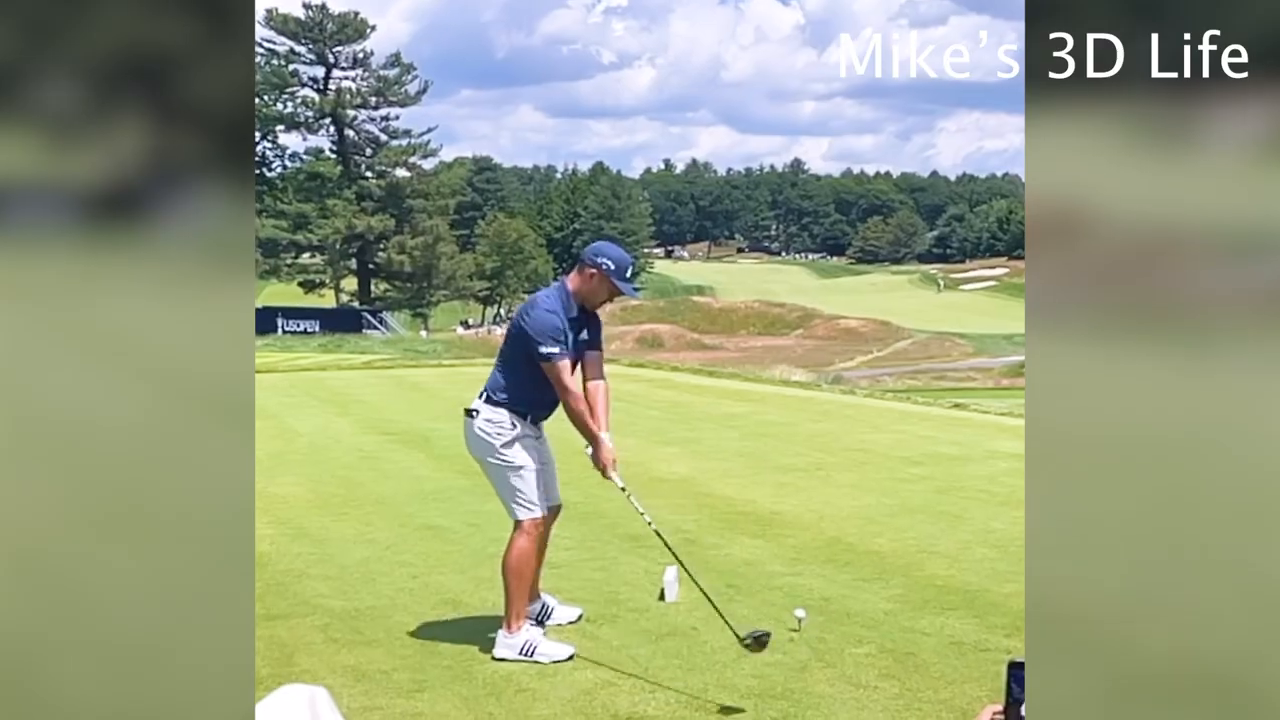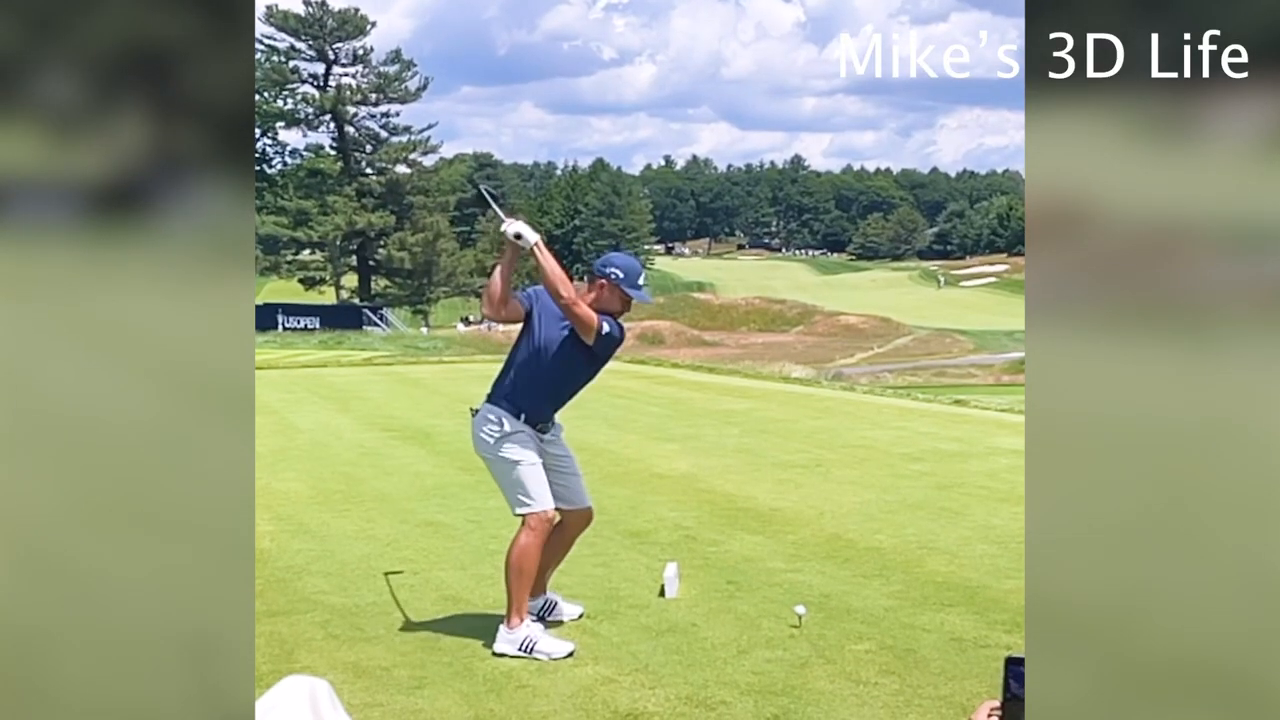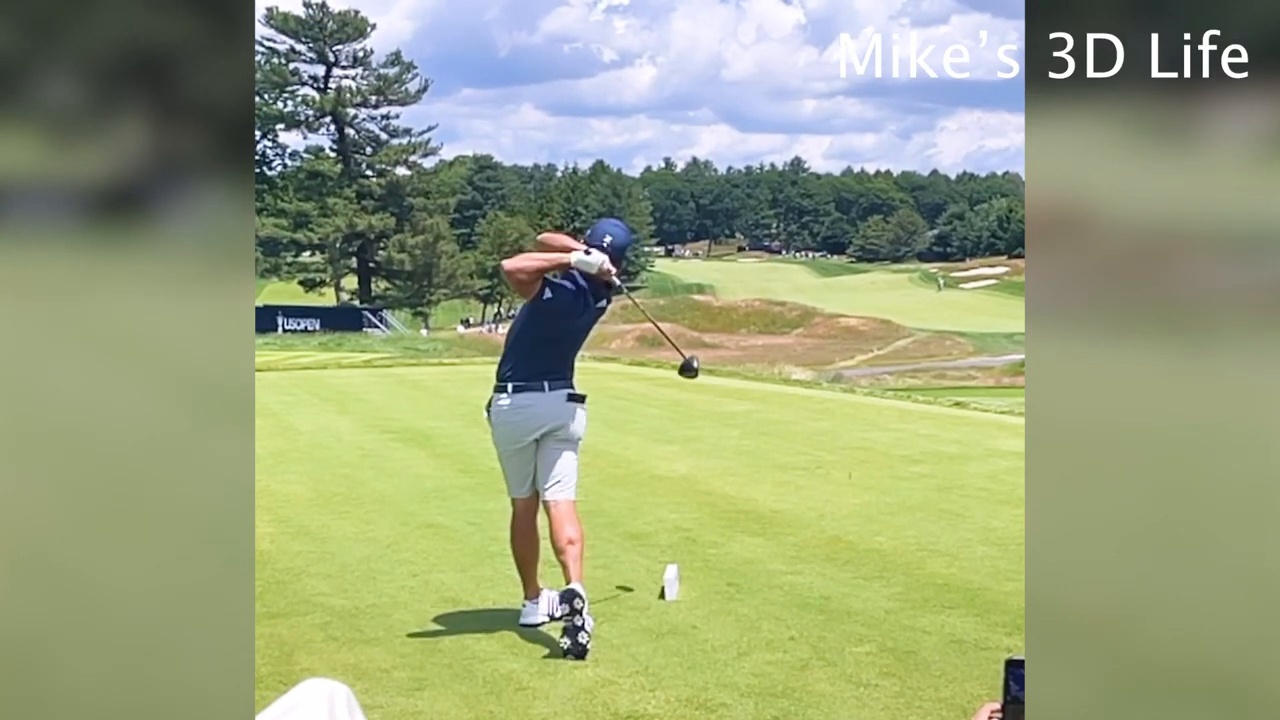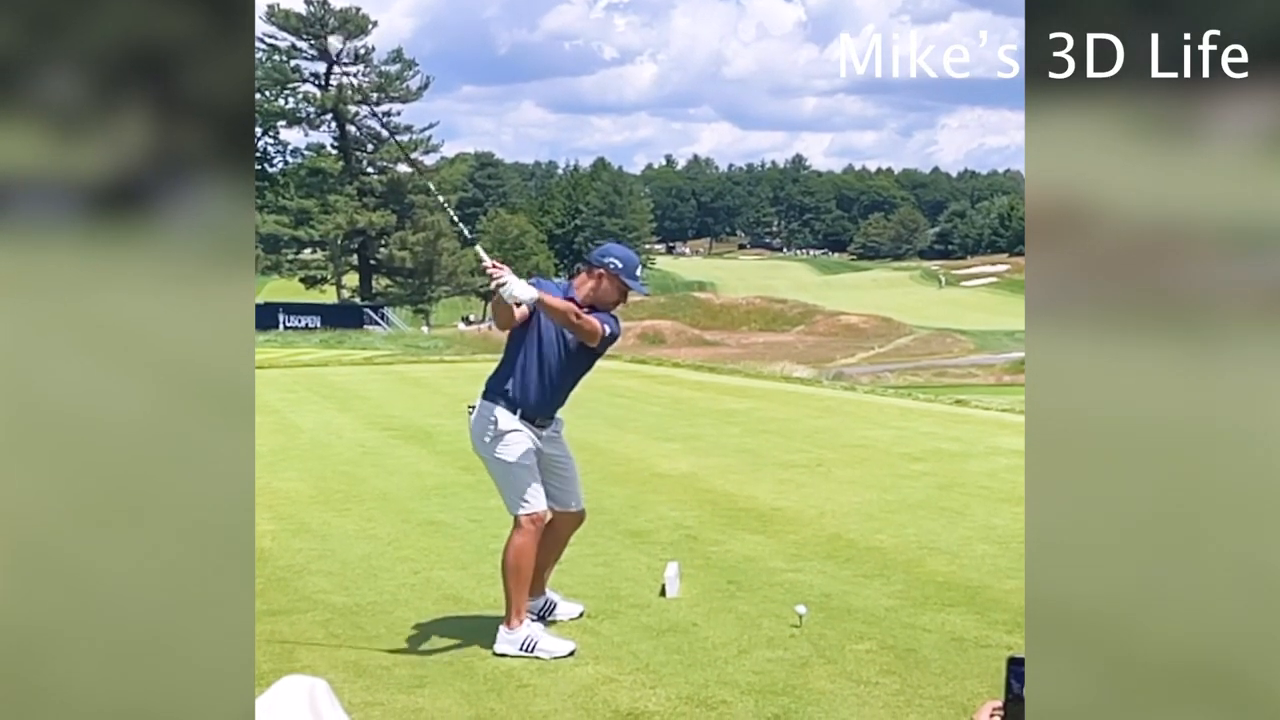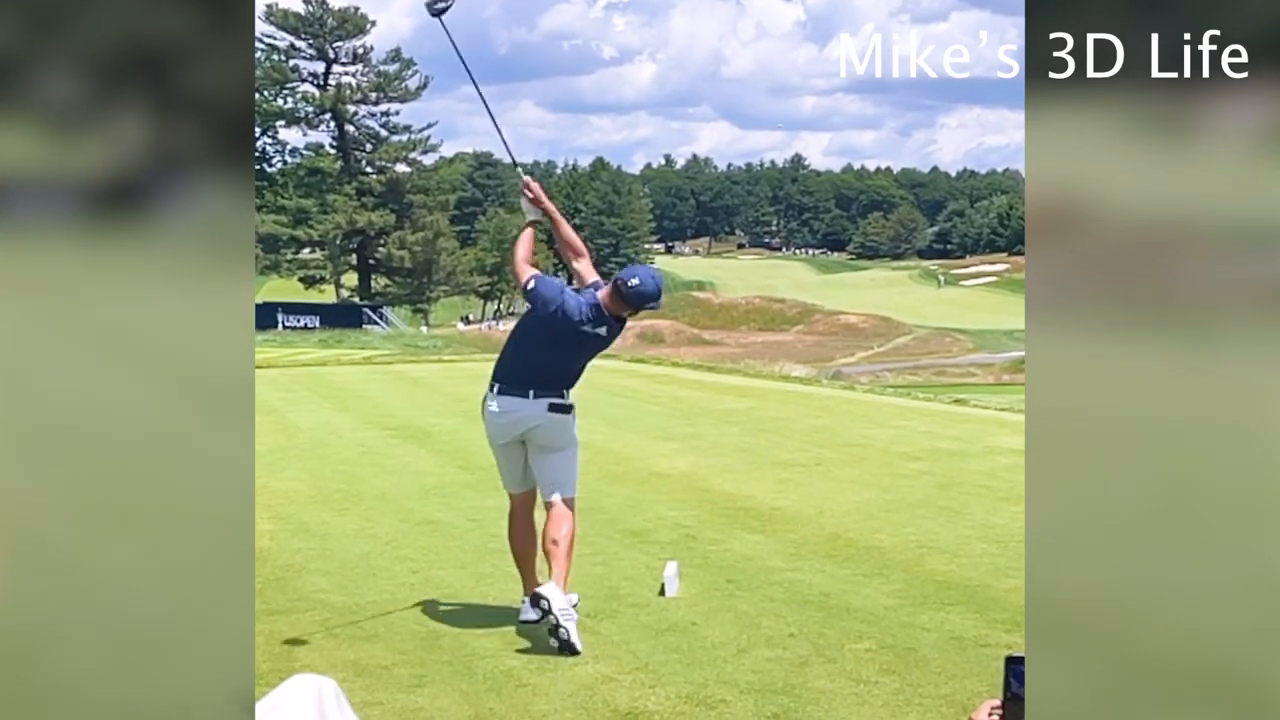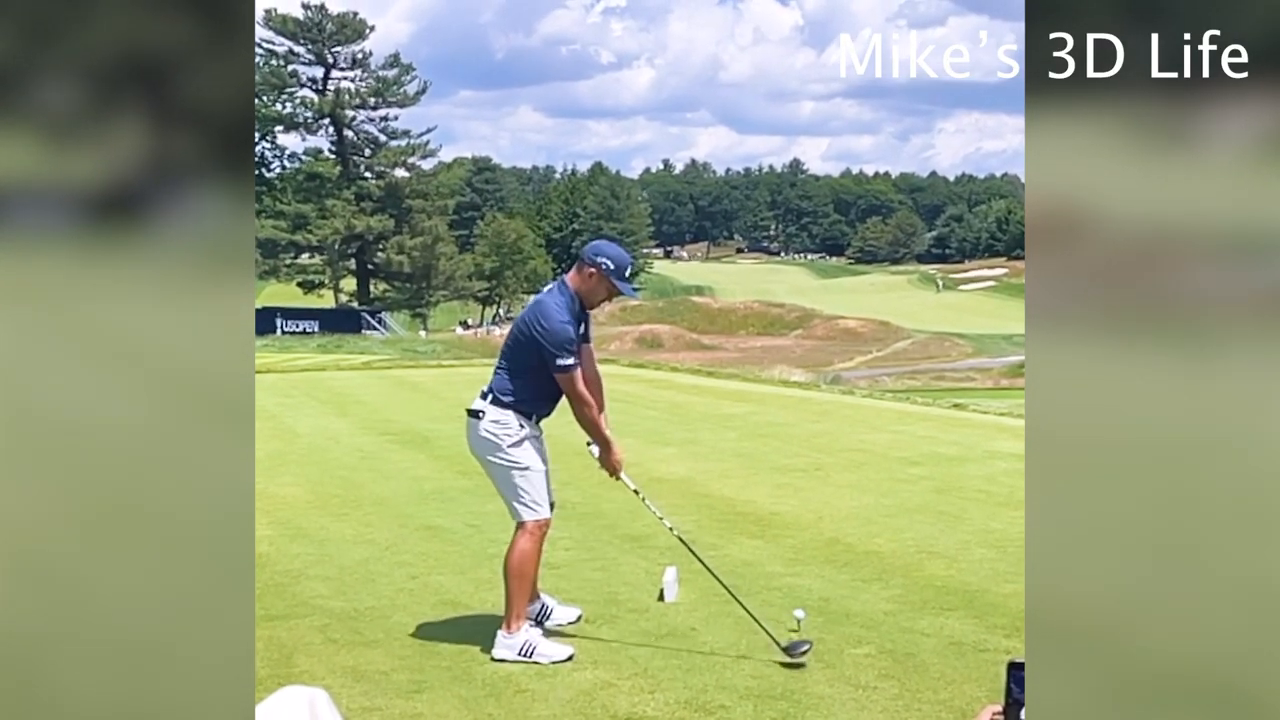
dt=0.7s
person 1, frame 1
left shoulder: (590, 322)
right shoulder: (544, 310)
left elbow: (594, 379)
right elbow: (564, 385)
left wrist: (603, 434)
right wrist: (597, 440)
left hip: (528, 426)
right hip: (500, 425)
left knee: (547, 511)
right knee: (531, 520)
left ankle: (532, 602)
right ankle: (513, 633)
person 1, frame 2
left shoulder: (611, 332)
right shoulder: (542, 300)
left elbow: (569, 304)
right elbow: (494, 309)
left wrist: (535, 244)
right wrist: (512, 251)
left hip: (542, 429)
right hip: (502, 424)
left knee: (578, 513)
right knee: (539, 516)
left ankle: (536, 596)
right ankle: (514, 629)
person 1, frame 3
right shoulder: (597, 293)
left wrist: (575, 256)
right wrist: (576, 255)
left hip: (515, 407)
right hip: (560, 406)
left knee: (524, 505)
right knee: (561, 502)
left ankle: (533, 601)
right ankle: (573, 594)
person 1, frame 4
left shoulder: (605, 324)
right shoulder: (540, 288)
left elbow: (578, 323)
right elbow: (506, 321)
left wrist: (531, 295)
right wrist: (505, 289)
left hip: (546, 426)
right hip: (502, 420)
left knee: (570, 513)
right knee: (531, 516)
left ankle: (535, 598)
right ankle: (514, 629)
person 1, frame 5
left shoulder: (555, 301)
right shoulder: (612, 325)
left elbow: (521, 262)
right elbow: (580, 259)
left wrist: (536, 210)
right wrist: (546, 206)
left hip: (500, 405)
right hip: (550, 413)
left knee: (521, 503)
right knee: (559, 505)
left ankle: (532, 598)
right ankle: (555, 592)
person 1, frame 6
left shoulder: (574, 307)
right shoulder: (554, 317)
left elbow: (590, 373)
right elbow: (577, 394)
left wrist: (605, 434)
right wrist: (606, 445)
left hip: (520, 424)
right hip: (503, 425)
left knee: (539, 512)
right knee: (533, 521)
left ankle: (531, 602)
right ankle: (512, 634)
